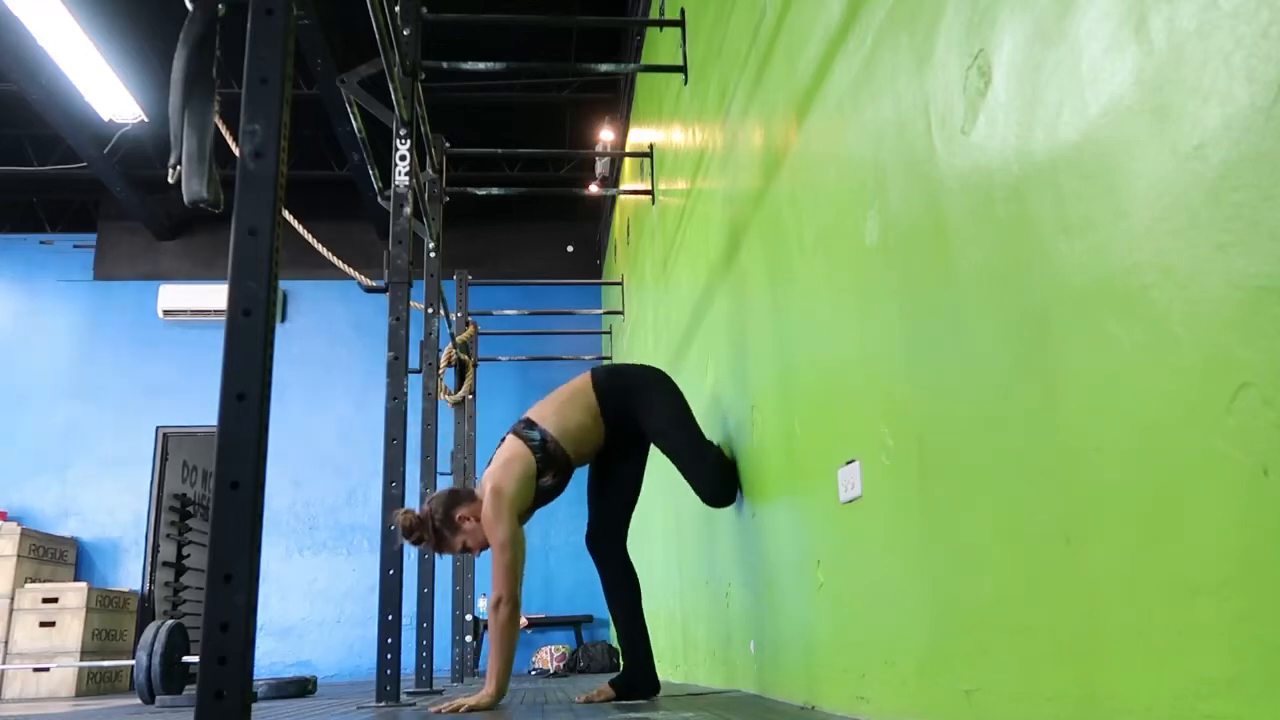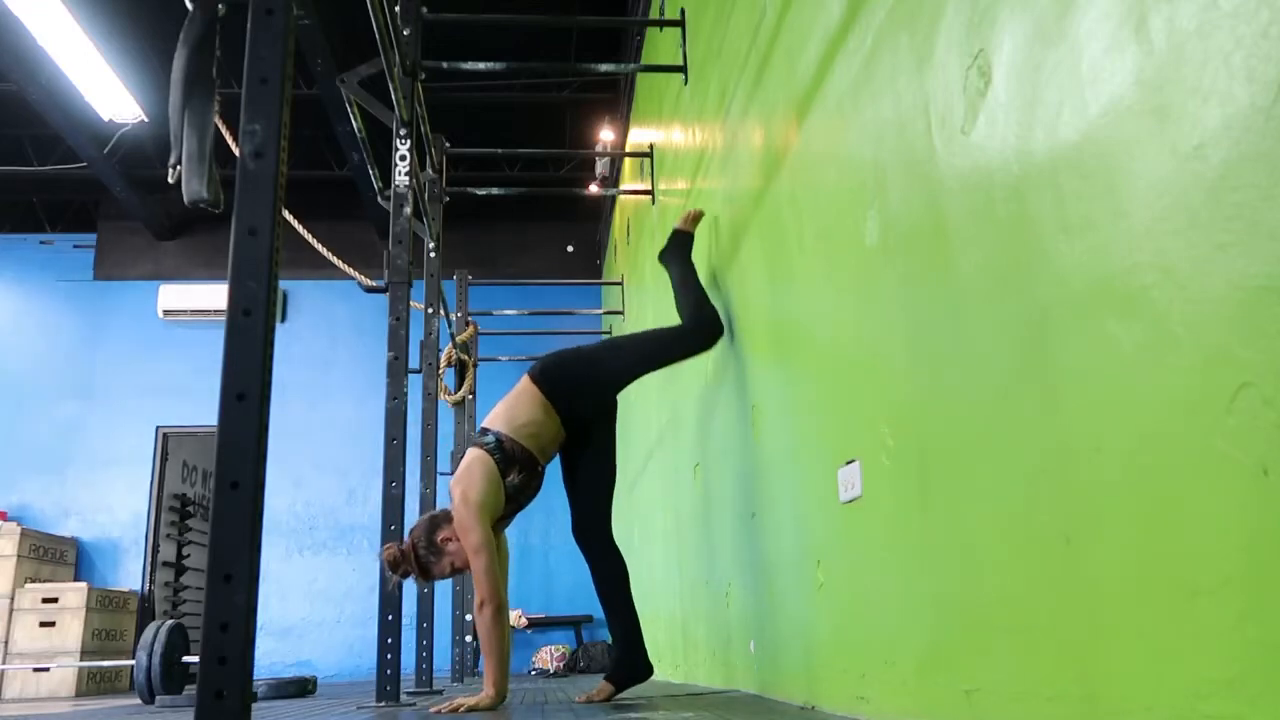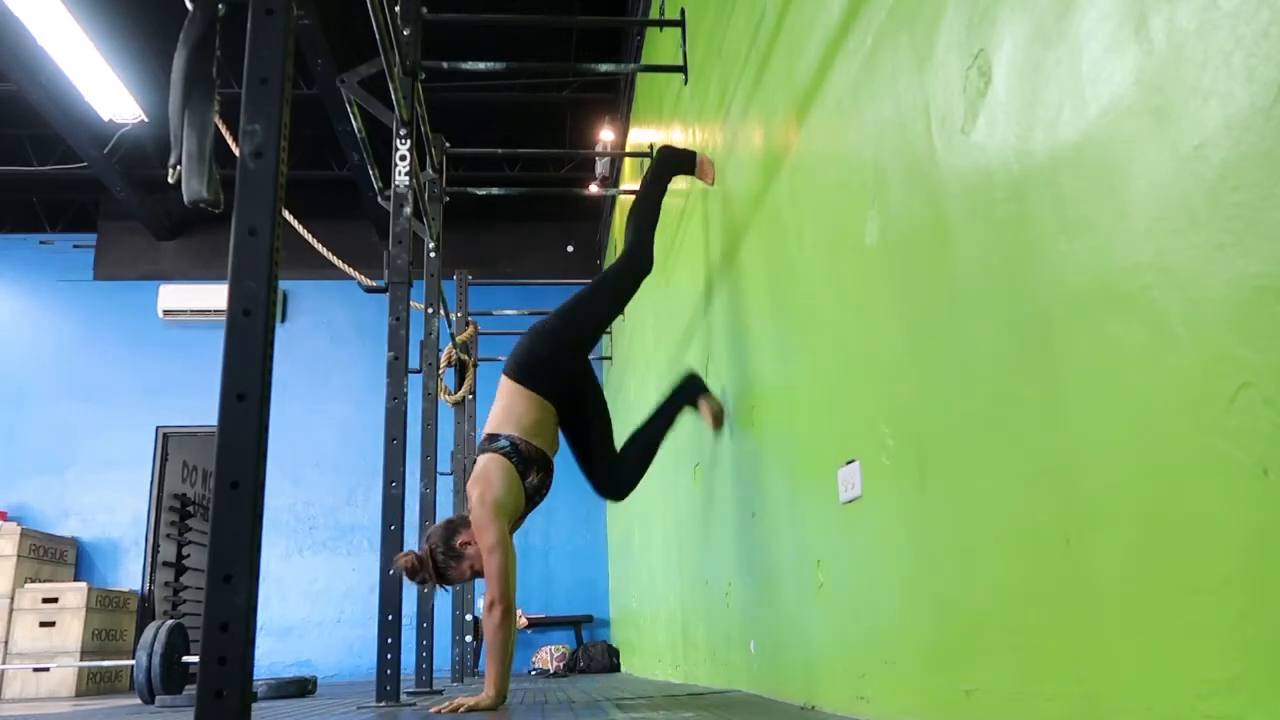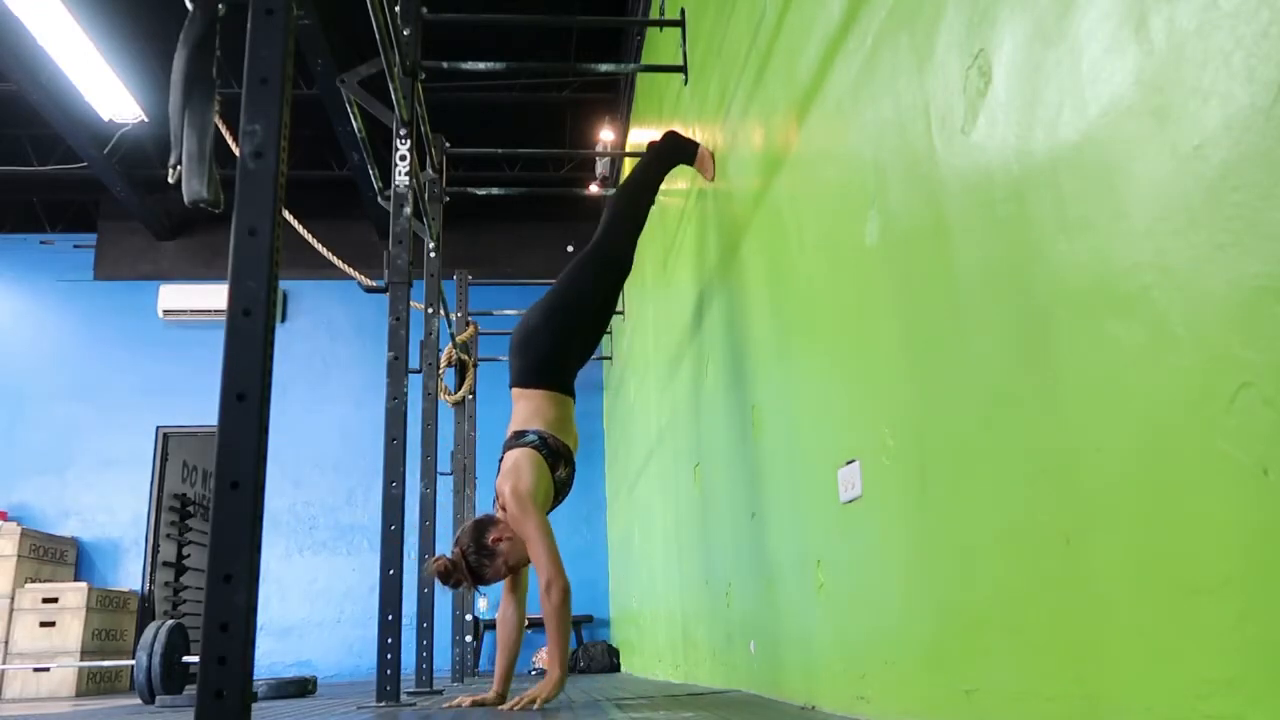
dt=0.7s
person 1, frame 1
left shoulder: (498, 495)
right shoulder: (494, 495)
left elbow: (504, 601)
right elbow: (506, 602)
left wrist: (493, 689)
right wrist: (495, 686)
left hip: (635, 392)
right hip: (613, 416)
left knee: (717, 489)
right knee: (605, 544)
right ankle: (638, 673)
person 1, frame 2
left shoulder: (469, 510)
right shoulder: (479, 515)
left elbow: (488, 604)
right elbow: (494, 604)
left wrist: (492, 692)
right wrist: (496, 688)
left hip: (573, 383)
right hip: (574, 411)
left knee: (703, 332)
right knee: (592, 535)
left ankle: (677, 253)
right ankle: (629, 662)
person 1, frame 3
left shoulder: (488, 507)
right shoulder: (490, 510)
left elbow: (499, 605)
right elbow: (500, 605)
left wrist: (492, 694)
right wrist: (495, 691)
left hip: (548, 360)
right hip: (550, 372)
left knee: (634, 264)
right knee: (614, 481)
left ankle: (673, 163)
right ankle: (686, 392)
person 1, frame 4
left shoulder: (517, 502)
right shoulder: (512, 511)
left elbow: (555, 588)
right elbow: (515, 601)
left wrist: (555, 676)
right wrist: (498, 686)
left hip: (546, 347)
right hip: (546, 357)
left knee: (611, 243)
right knee: (611, 252)
left ankle: (676, 152)
